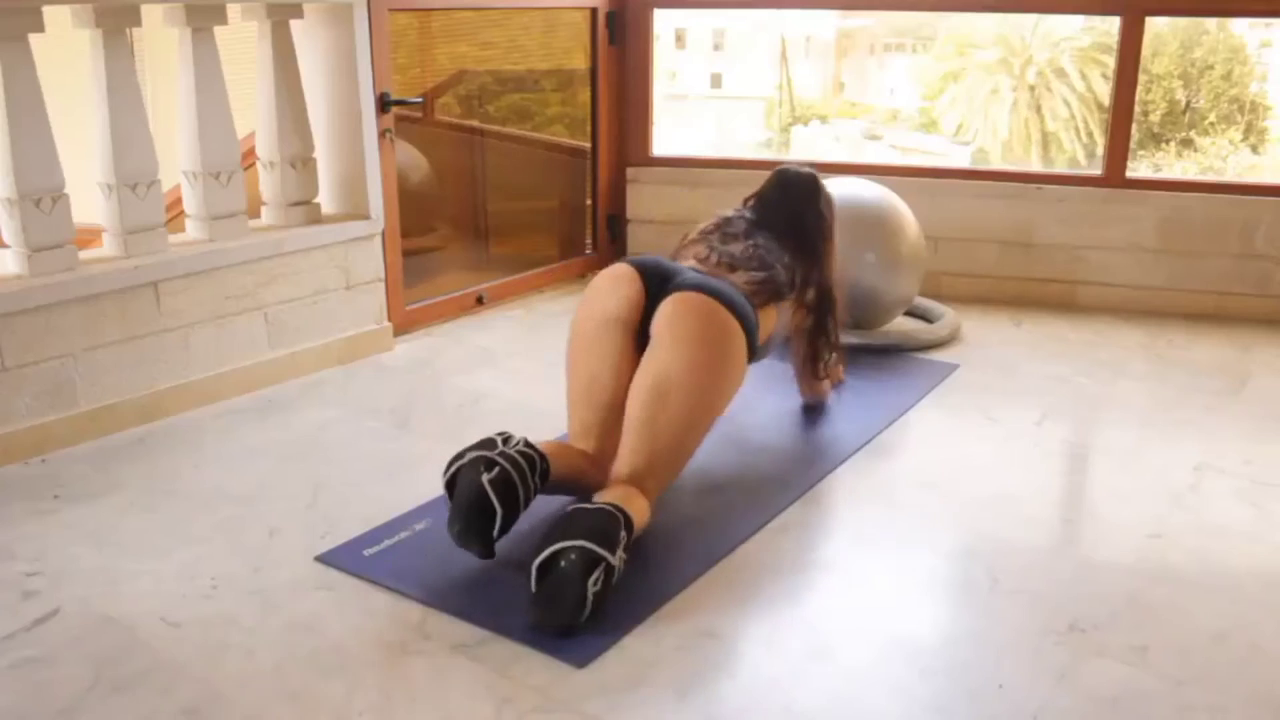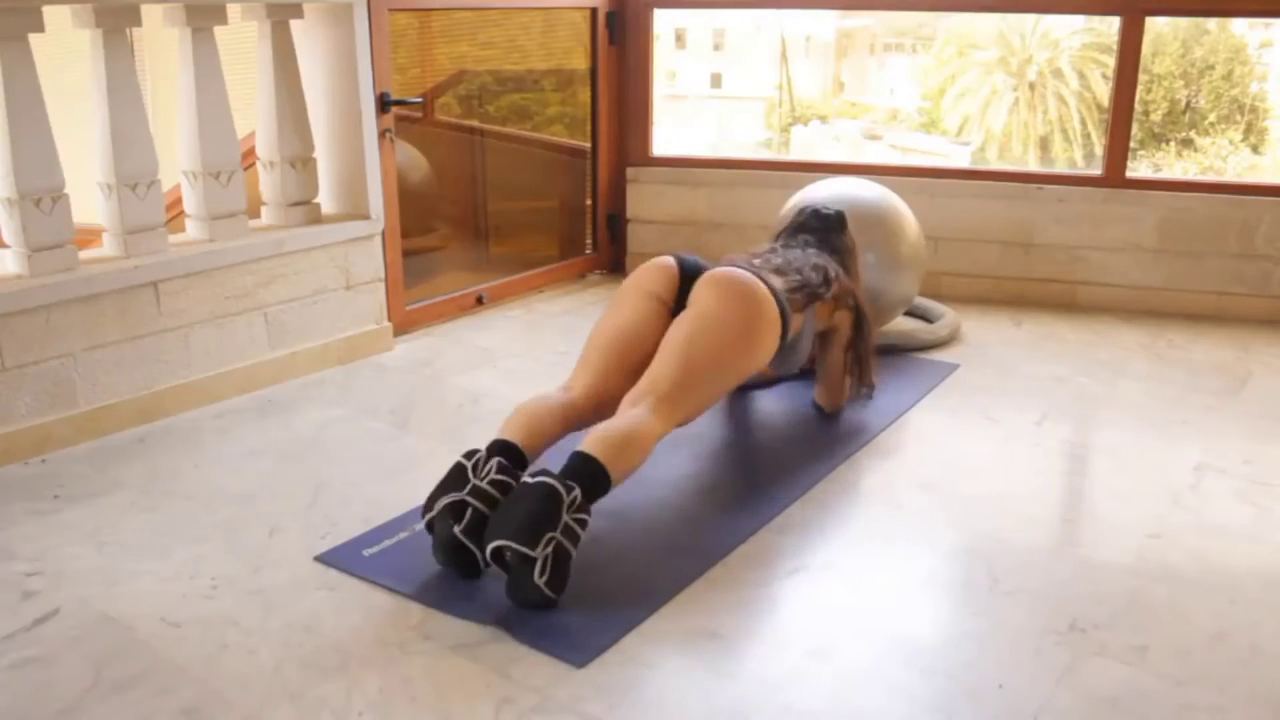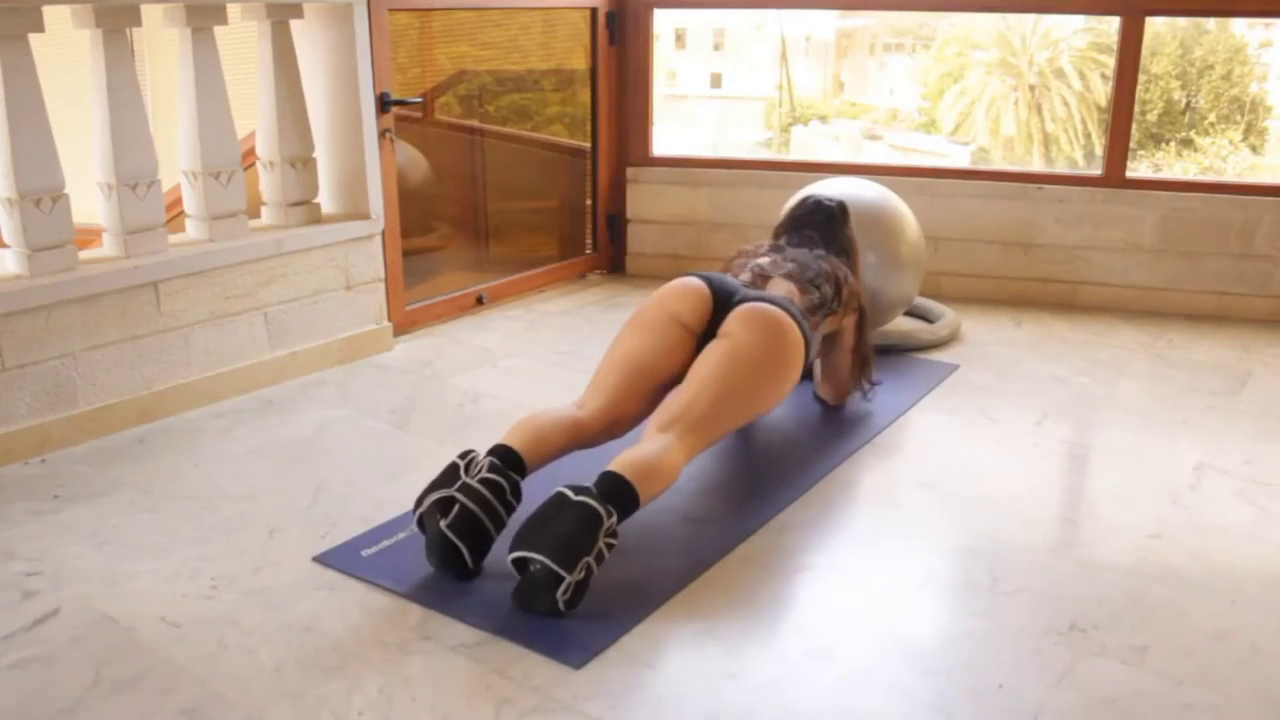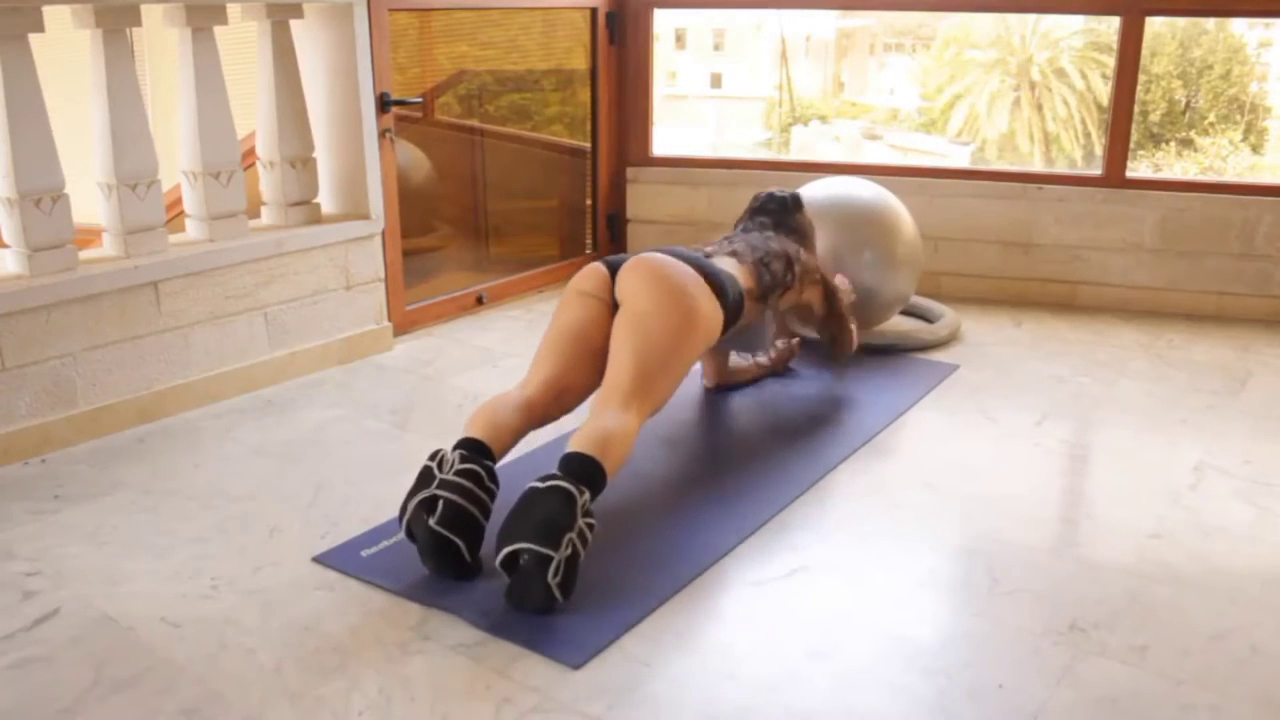
dt=1s
person 1, frame 1
left shoulder: (710, 231)
right shoulder: (805, 281)
right elbow: (812, 390)
left wrist: (675, 409)
right wrist: (828, 379)
left hip: (623, 279)
right hip: (708, 318)
left knee: (590, 462)
right knee: (632, 485)
left ankle: (521, 465)
right ankle: (598, 535)
person 1, frame 2
left shoulder: (759, 259)
right shoulder: (838, 291)
left elbow: (733, 372)
right elbow: (831, 401)
left wrist: (783, 363)
right wrist: (805, 358)
left hip: (671, 273)
right hip: (736, 297)
left knee: (579, 399)
right knee: (647, 411)
left ankle: (493, 470)
right ankle: (562, 497)
person 1, frame 3
left shoulder: (752, 255)
right shoulder: (842, 288)
right elbow: (835, 393)
left wrist: (796, 363)
right wrist: (816, 360)
left hip: (693, 291)
right hip: (771, 328)
left knee: (590, 413)
right knee: (671, 437)
left ankle: (491, 474)
right ankle: (593, 510)
person 1, frame 4
left shoulder: (719, 250)
right shoulder: (797, 267)
left elbow: (714, 373)
right elbow: (843, 344)
left wrist: (766, 364)
right wrist: (836, 299)
left hip: (606, 271)
right hip: (670, 283)
left knee: (535, 395)
right knee: (621, 408)
left ankle: (463, 469)
right ankle: (564, 494)
